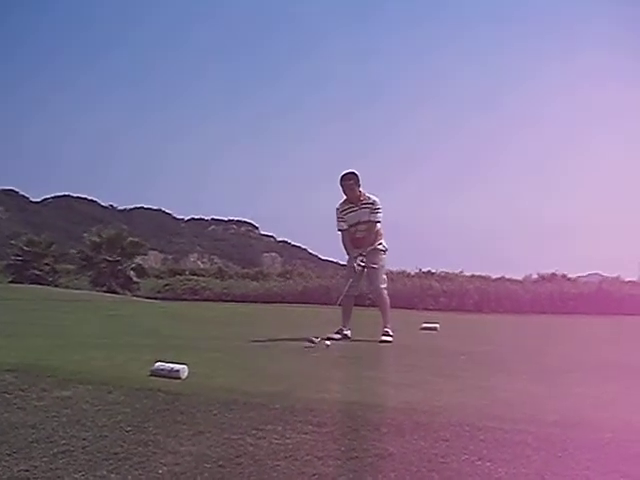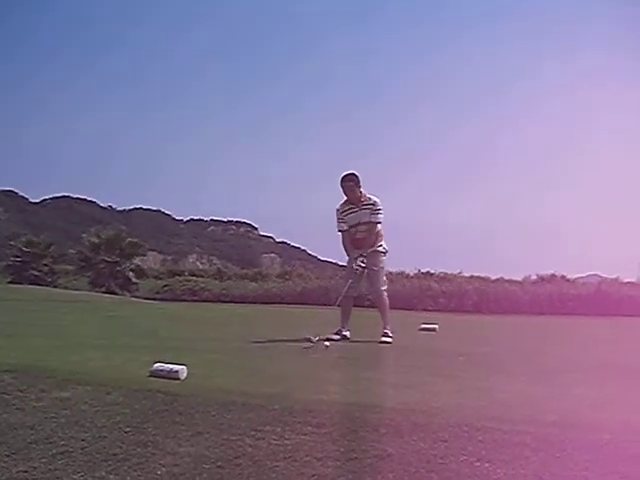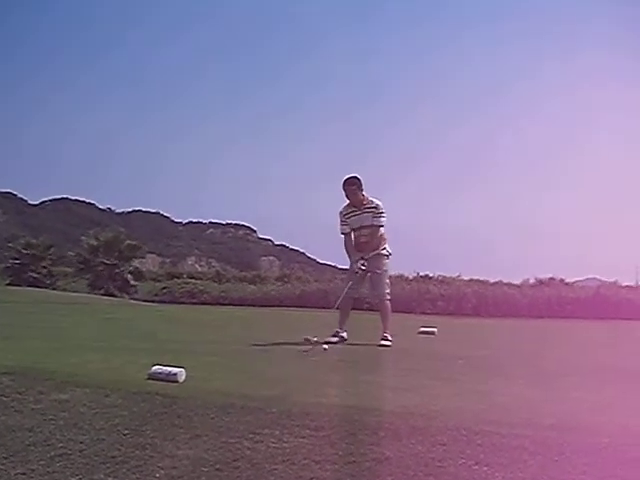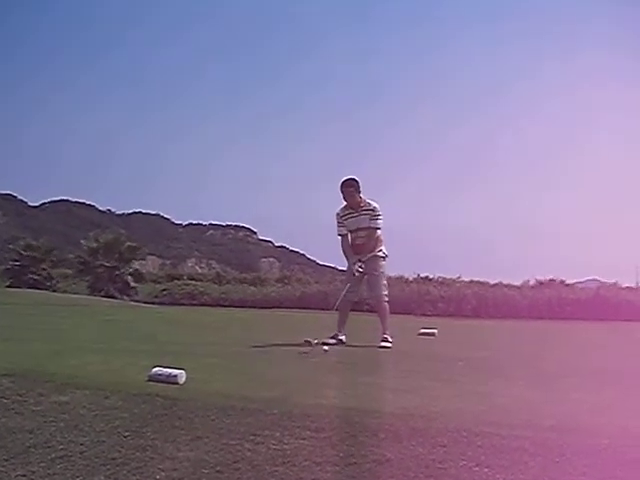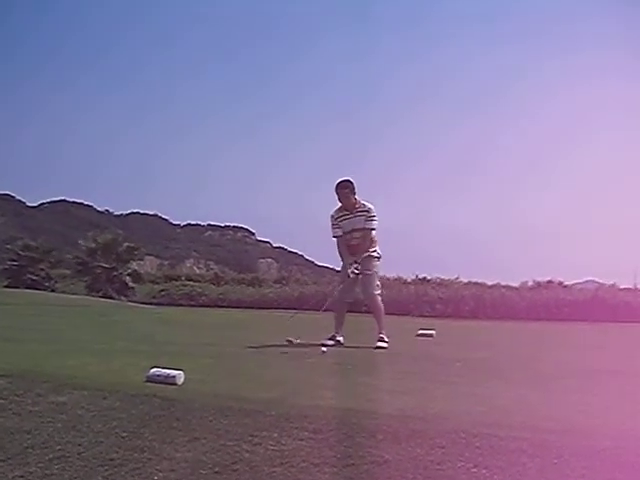
dt=0.2s
person 1, frame 1
left shoulder: (373, 202)
right shoulder: (341, 209)
left elbow: (372, 231)
right elbow: (345, 235)
left wrist: (363, 253)
right wrist: (353, 256)
left hip: (374, 248)
right hip: (355, 252)
left knee: (379, 288)
right knee: (348, 289)
left ankle: (387, 328)
right ankle: (345, 328)
person 1, frame 2
left shoulder: (373, 203)
right shoulder: (341, 210)
left elbow: (373, 232)
right elbow: (345, 236)
left wrist: (364, 254)
right wrist: (353, 257)
left hip: (374, 250)
right hip: (355, 253)
left knee: (379, 290)
right knee: (347, 290)
left ankle: (387, 330)
right ankle: (344, 329)
person 1, frame 3
left shoulder: (376, 206)
right shoulder: (344, 212)
left elbow: (375, 235)
right elbow: (347, 239)
left wrist: (365, 257)
right wrist: (354, 259)
left hip: (377, 253)
right hip: (357, 255)
left knee: (381, 294)
right knee: (348, 292)
left ankle: (386, 334)
right ankle: (341, 330)
person 1, frame 4
left shoulder: (373, 208)
right shoulder: (341, 214)
left elbow: (372, 238)
right elbow: (344, 240)
left wrist: (362, 259)
right wrist: (352, 261)
left hip: (374, 255)
right hip: (354, 258)
left knee: (379, 295)
right knee: (347, 295)
left ankle: (386, 335)
right ankle: (339, 333)
person 1, frame 5
left shoulder: (368, 209)
right shoulder: (336, 215)
left elbow: (367, 238)
right elbow: (340, 242)
left wrist: (357, 260)
right wrist: (348, 263)
left hip: (368, 255)
right hip: (349, 259)
left knee: (372, 294)
right knee: (341, 296)
left ankle: (382, 335)
right ankle: (337, 334)
